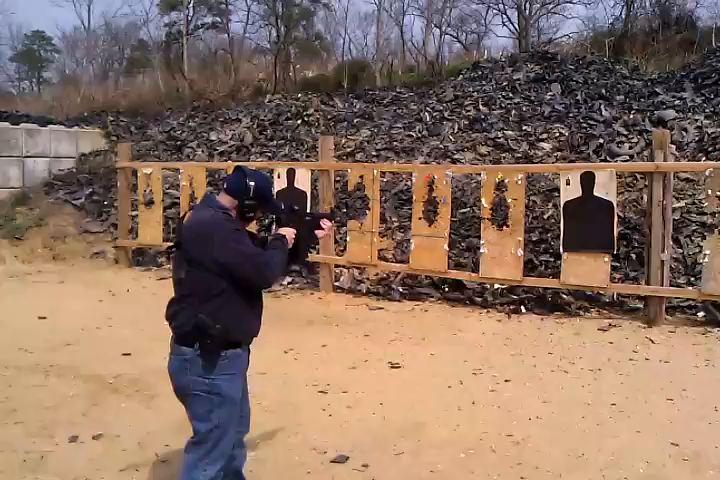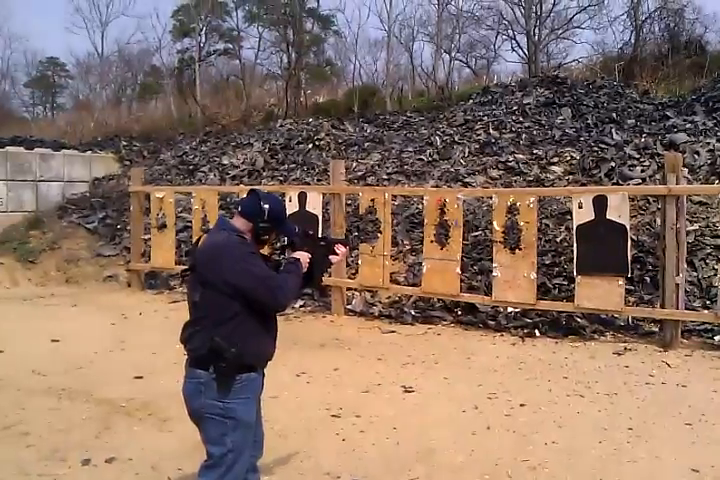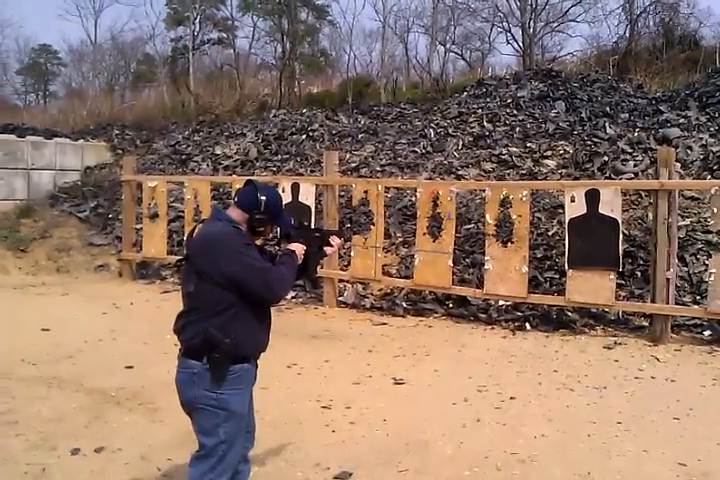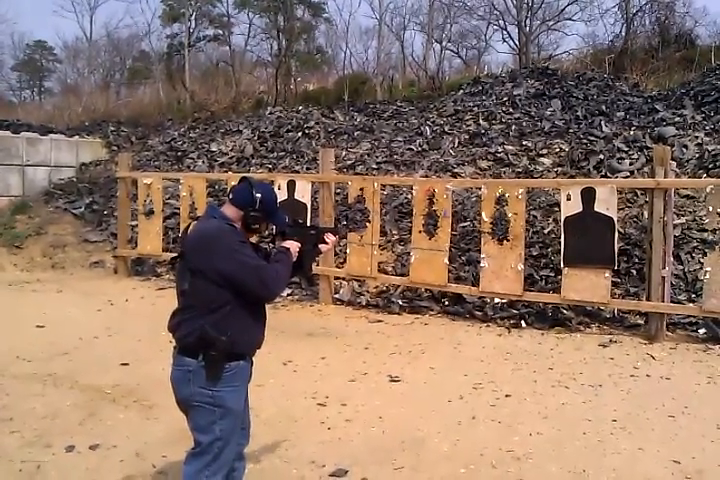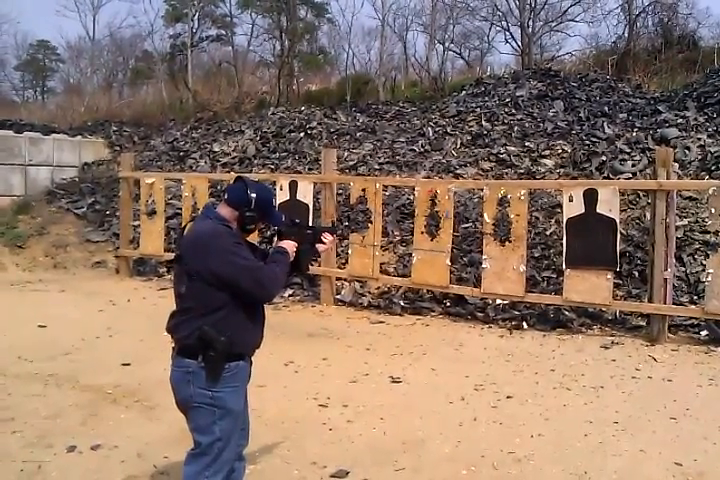
dt=0.7s
person 1, frame 1
left shoulder: (215, 221)
right shoulder: (214, 227)
left elbow: (255, 257)
right elbow: (263, 272)
right wrist: (281, 241)
left hip: (220, 353)
right hip: (208, 359)
left knee: (232, 432)
right knee: (212, 447)
person 1, frame 2
left shoulder: (229, 245)
right shoulder: (228, 251)
left elbow: (268, 282)
right elbow: (277, 295)
right wrist: (295, 265)
left hip: (233, 376)
right hip: (223, 383)
left knee: (246, 456)
person 1, frame 3
left shoulder: (225, 235)
right shoulder: (223, 241)
left elbow: (263, 271)
right elbow: (271, 287)
right wrist: (290, 256)
left hip: (227, 367)
right hip: (215, 374)
left knee: (237, 447)
person 1, frame 4
left shoulder: (222, 233)
right shoulder: (216, 238)
left elbow: (259, 270)
right elbow: (266, 284)
right wrist: (285, 254)
left hip: (223, 365)
right hip: (210, 371)
left knee: (232, 445)
person 1, frame 5
left shoulder: (219, 234)
right shoulder: (212, 239)
left elbow: (258, 266)
right elbow: (263, 285)
right wrist: (282, 254)
left hip: (222, 365)
right hip: (209, 371)
left knee: (231, 446)
